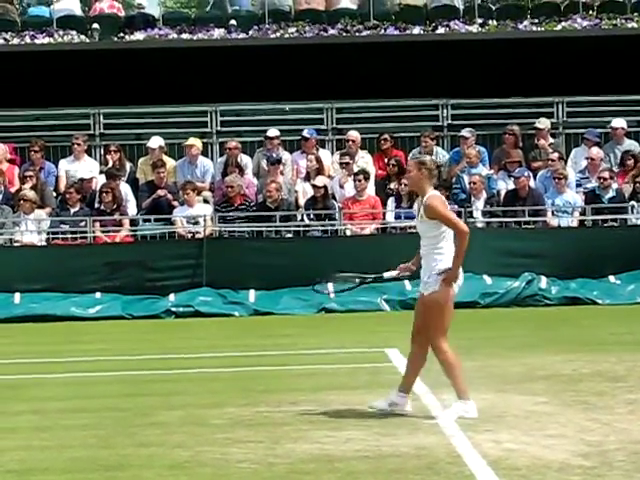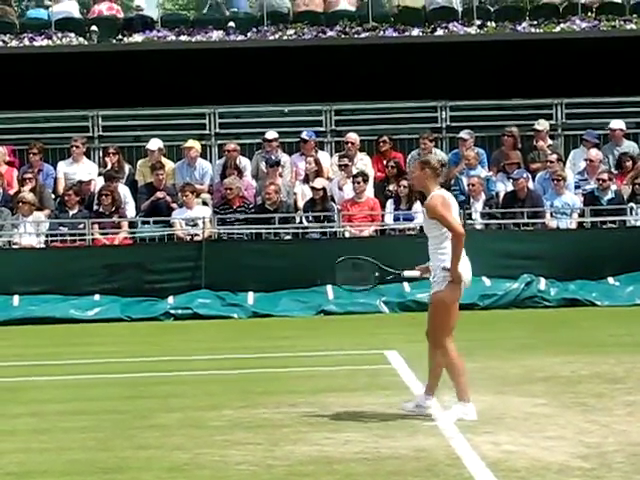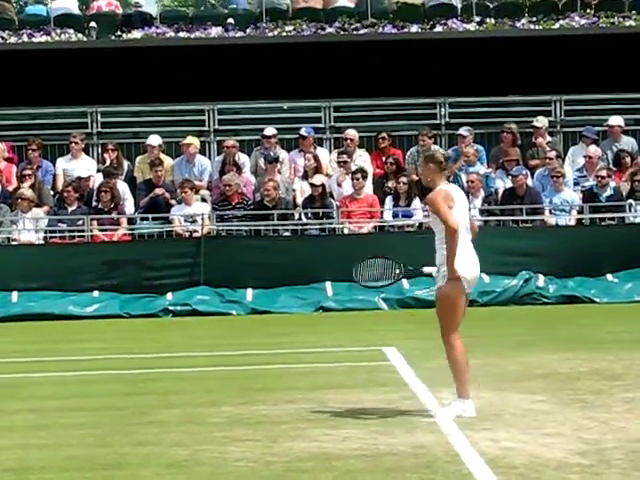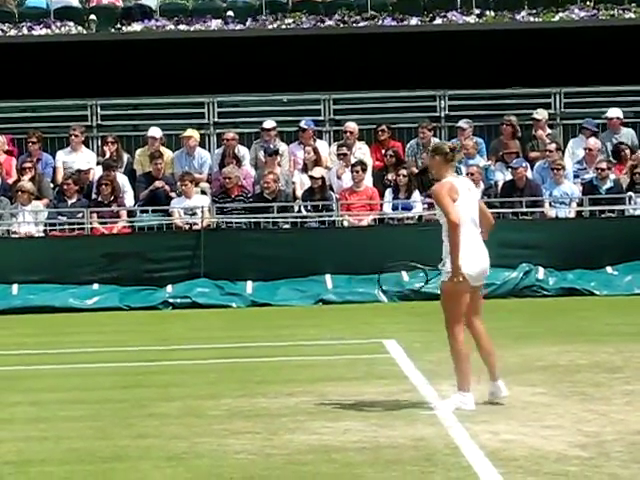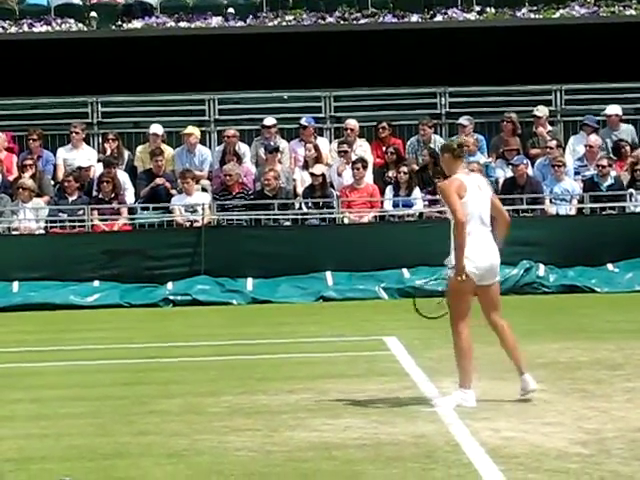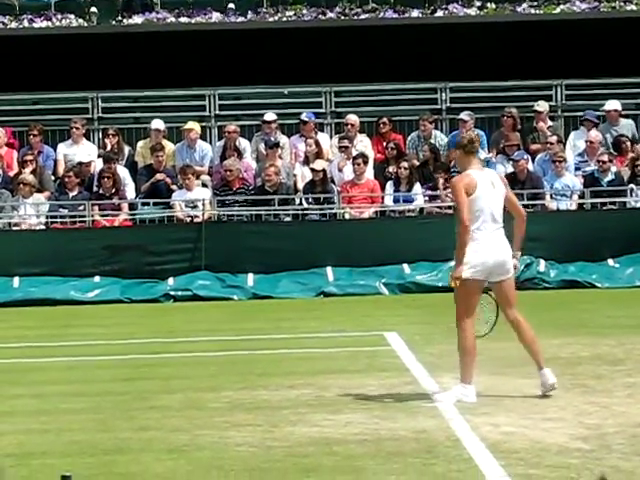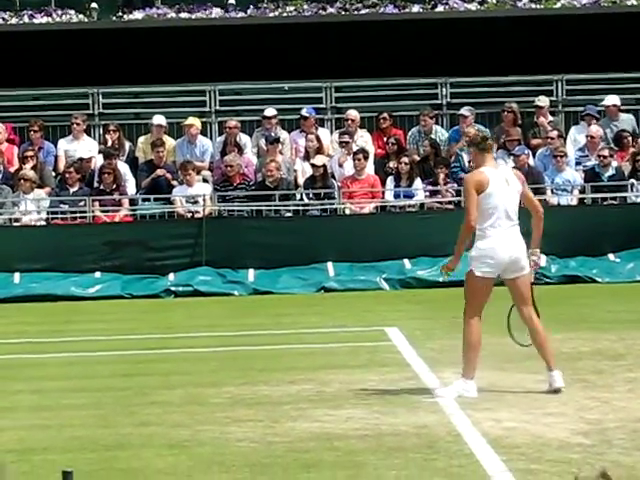
dt=0.1s
person 1, frame 1
left shoulder: (432, 201)
right shoulder: (423, 200)
left elbow: (463, 231)
left wrist: (454, 269)
right wrist: (416, 262)
left hip: (441, 276)
right hip: (431, 274)
left knee: (437, 342)
right knee: (418, 338)
left ankle: (465, 402)
right ankle: (401, 397)
person 1, frame 2
left shoulder: (433, 201)
right shoulder: (443, 196)
left elbow: (458, 232)
left wrist: (453, 269)
right wrist: (433, 265)
left hip: (449, 274)
right hip: (451, 271)
left knee: (442, 340)
right knee: (435, 337)
left ankle: (465, 404)
right ankle: (428, 397)
person 1, frame 3
left shoulder: (436, 196)
right shoulder: (454, 191)
left elbow: (452, 228)
right elbow: (473, 228)
left wrist: (451, 266)
left hip: (454, 270)
right hip: (467, 264)
left knee: (450, 336)
right knee: (450, 334)
left ankle: (464, 401)
right ankle: (463, 396)
person 1, frame 4
left shoulder: (442, 187)
right shoulder: (469, 184)
left elbow: (454, 223)
right elbow: (488, 221)
left wrist: (455, 264)
left hip: (462, 262)
right hip: (480, 257)
left knee: (455, 328)
right knee: (474, 323)
left ankle: (464, 394)
right ankle: (496, 383)
person 1, frame 5
left shoulder: (449, 185)
right shoulder: (481, 181)
left elbow: (460, 220)
right elbow: (504, 219)
left wrist: (458, 262)
left hip: (469, 259)
right hip: (489, 254)
left knee: (459, 325)
right knee: (496, 319)
left ankle: (465, 391)
right ankle: (525, 377)
person 1, frame 6
left shoulder: (461, 181)
right shoulder: (498, 178)
left elbow: (465, 223)
right elbow: (520, 215)
left wrist: (458, 264)
right wrist: (515, 250)
left hip: (476, 254)
right hip: (501, 251)
left knee: (465, 320)
right knee: (513, 316)
left ankle: (466, 386)
right ankle: (545, 373)
person 1, frame 7
left shoulder: (474, 178)
right shoulder: (515, 175)
left elbow: (470, 222)
right elbow: (538, 212)
left wrist: (455, 257)
right wrist: (534, 249)
left hip: (489, 250)
right hip: (515, 247)
left knee: (472, 316)
right knee: (528, 313)
left ankle: (467, 382)
right ankle: (554, 375)
